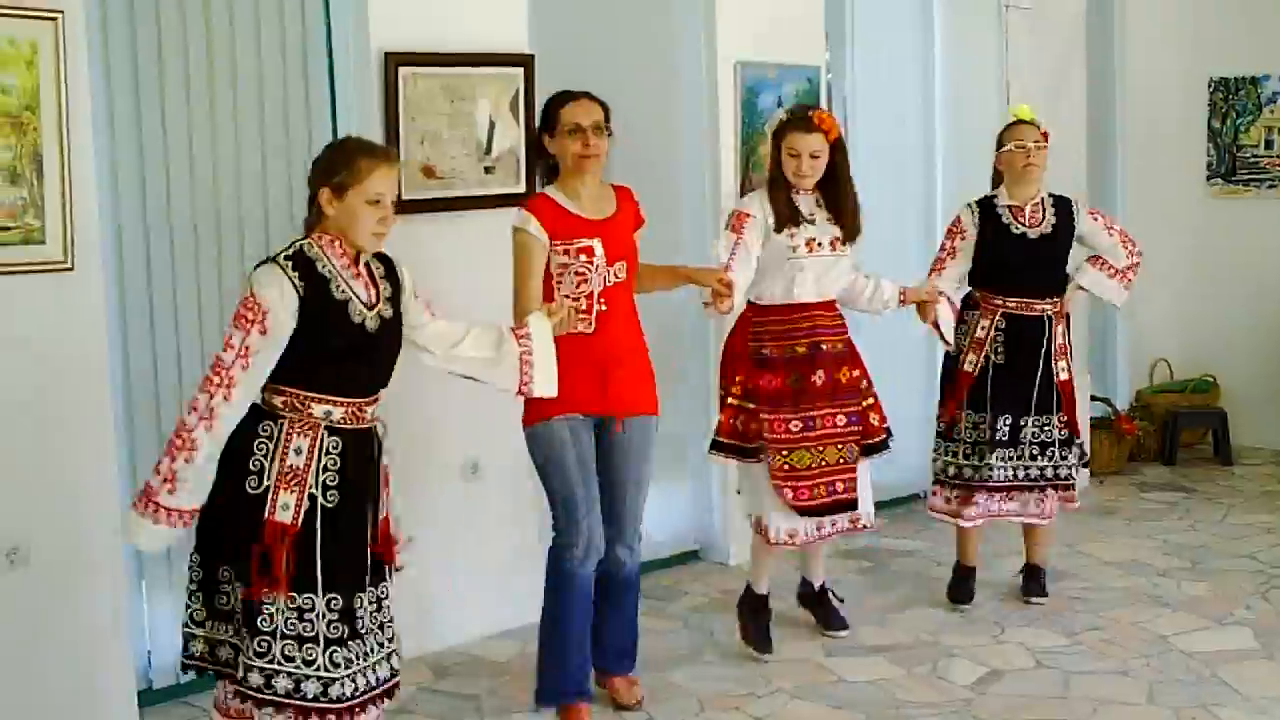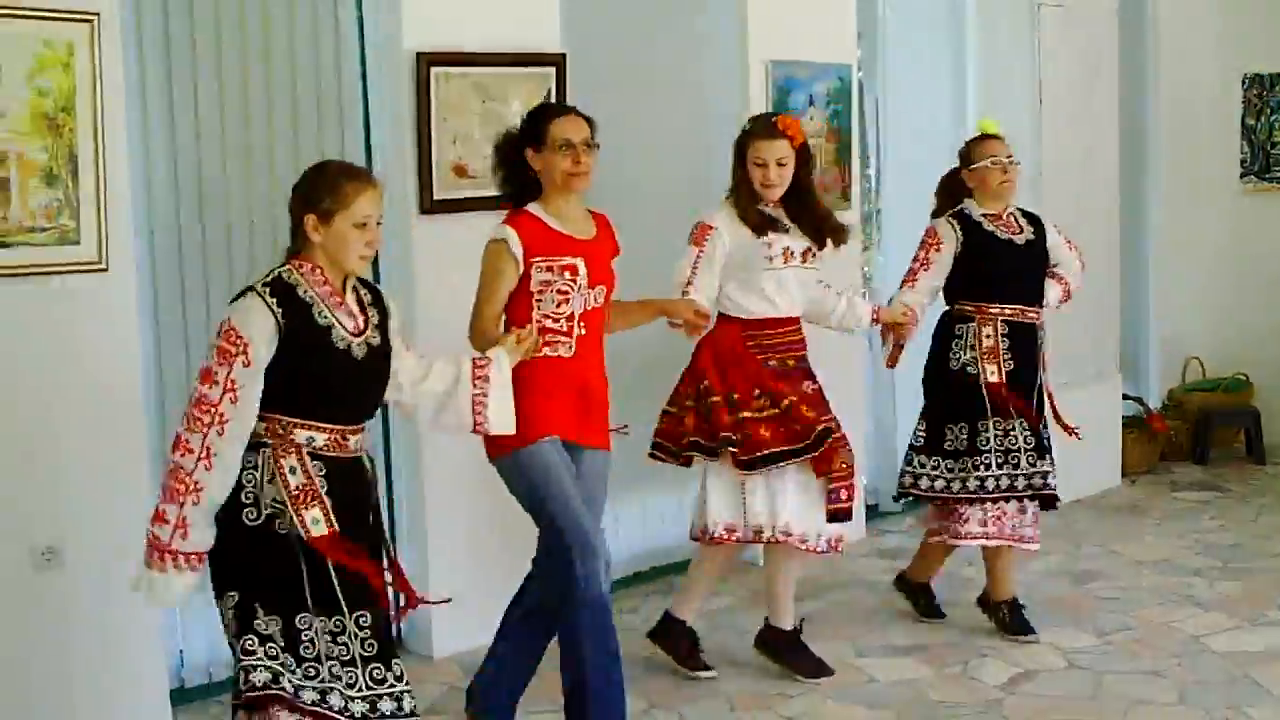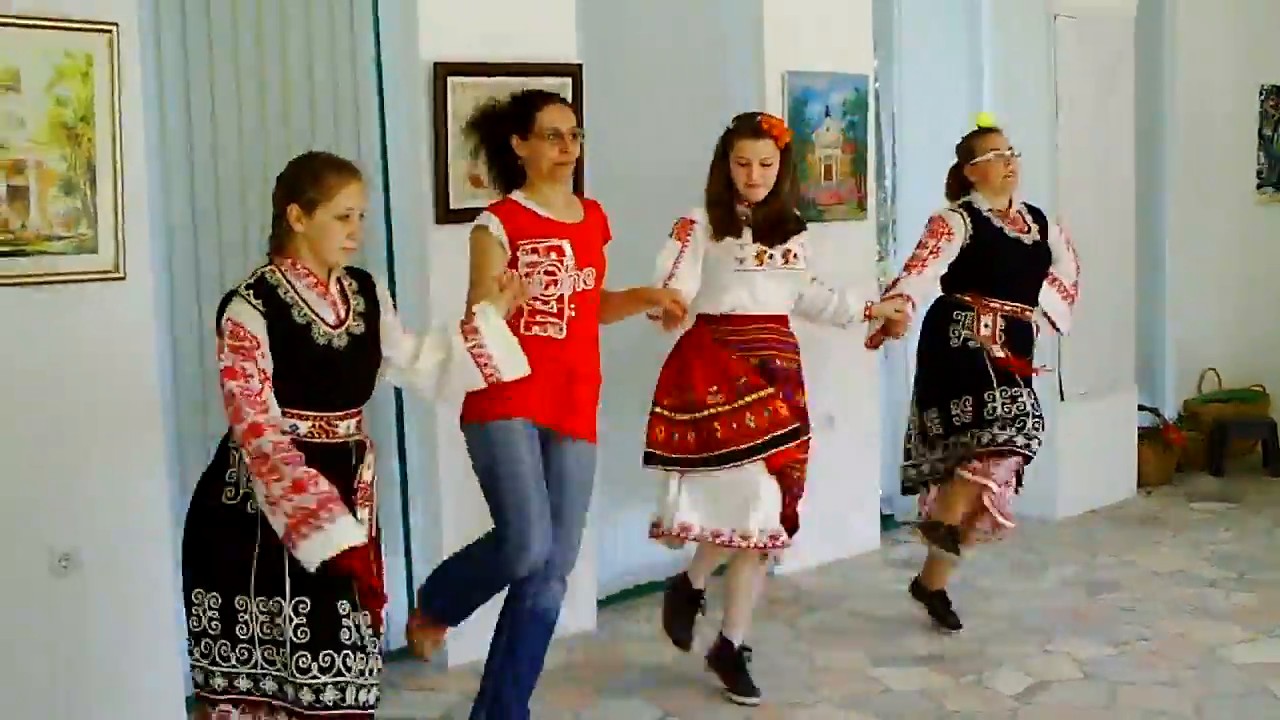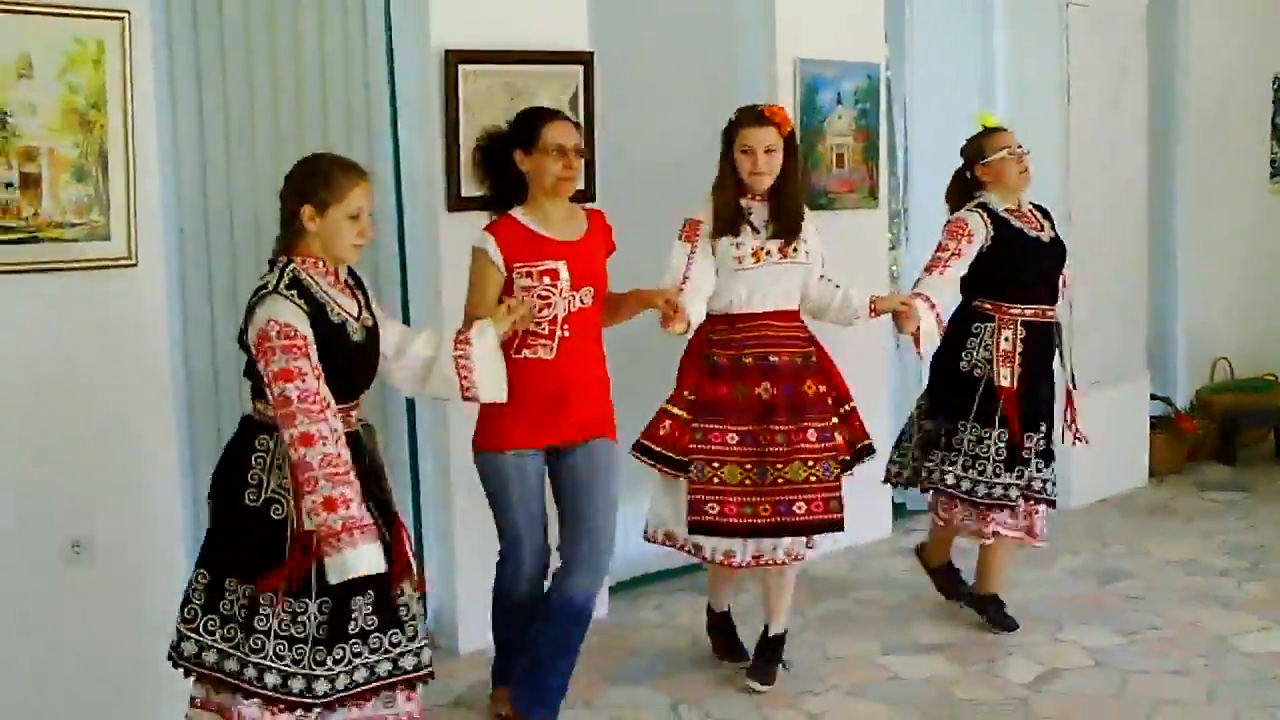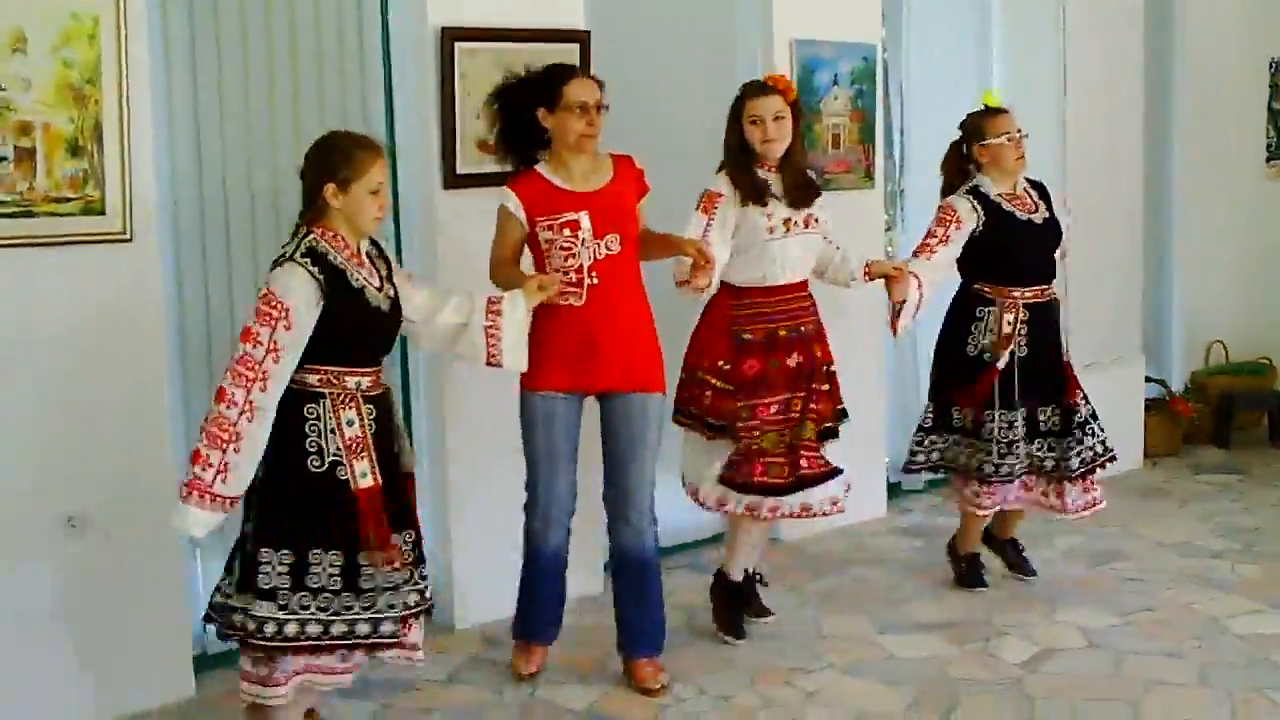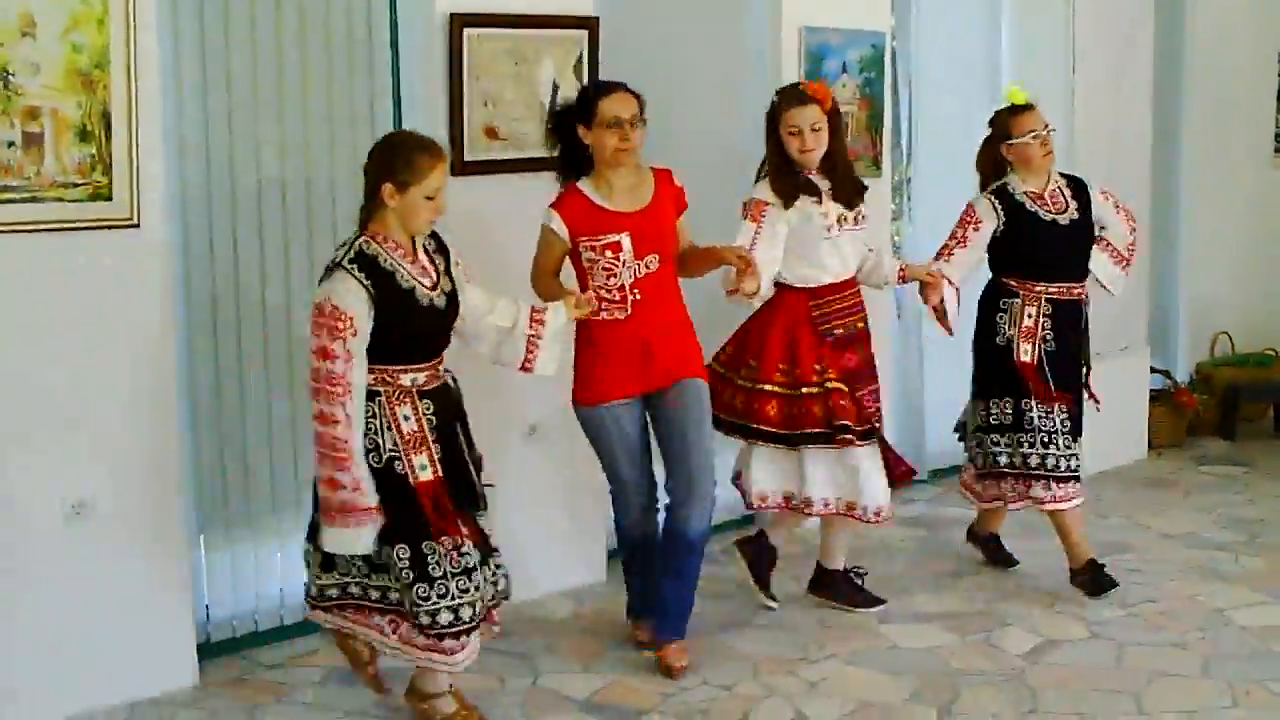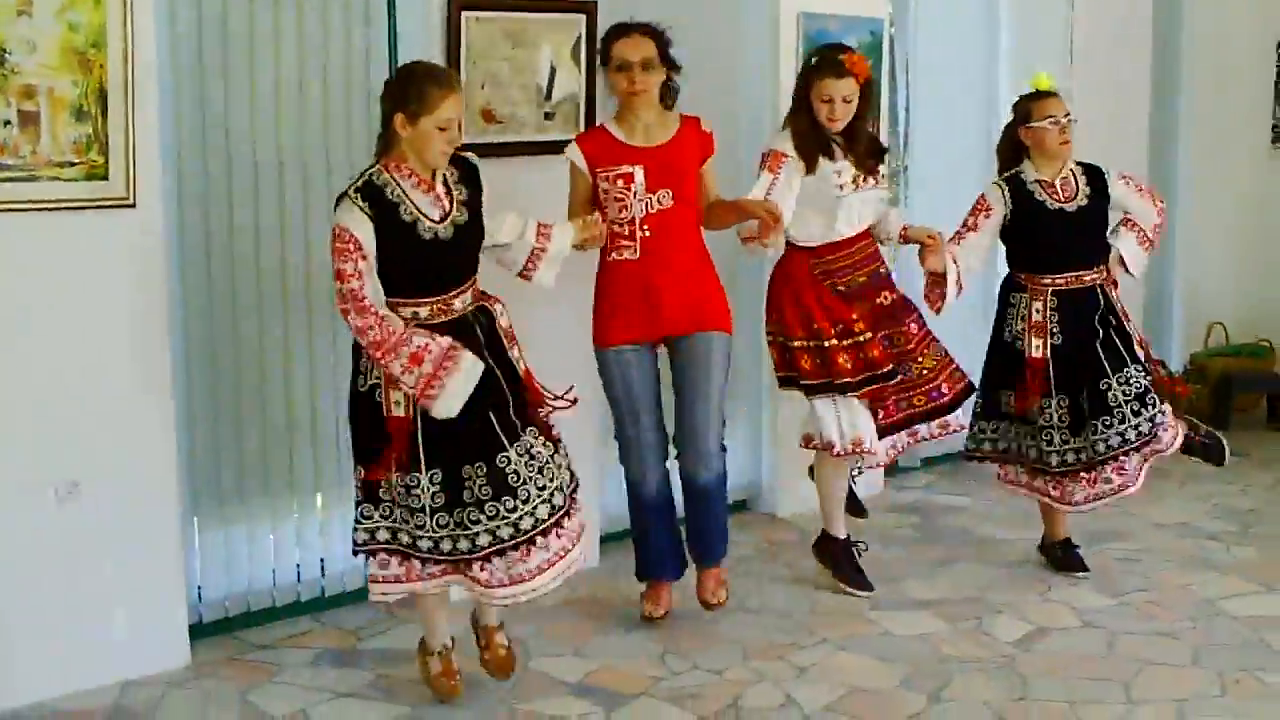
dt=0.3s
person 1, frame 1
left shoulder: (626, 205)
right shoulder: (537, 217)
right elbow: (527, 311)
left wrist: (694, 275)
left hip: (629, 385)
right hip: (560, 392)
left knee: (624, 533)
right knee: (579, 533)
left ankle: (613, 661)
person 1, frame 2
left shoulder: (601, 231)
right shoulder: (515, 235)
right elbow: (481, 327)
left wrist: (666, 307)
left hip: (586, 417)
right hip: (527, 420)
left knee: (562, 569)
right knee: (585, 553)
person 1, frame 3
left shoulder: (593, 218)
right shoulder: (500, 223)
left wrist: (647, 296)
left hip: (575, 406)
right hip: (505, 399)
left knee: (552, 569)
right knee: (524, 543)
right ankle: (435, 604)
person 1, frame 4
left shoulder: (597, 227)
right shoulder: (500, 239)
right elbow: (475, 328)
left wrist: (646, 298)
right wrist: (504, 326)
left hip: (587, 414)
right hip: (512, 419)
left knee: (593, 554)
right knee: (524, 559)
person 1, frame 5
left shoulder: (627, 174)
right shoulder: (525, 193)
right elbow: (502, 268)
left wrist: (677, 243)
right wrist: (533, 289)
left hip: (633, 359)
right hip: (554, 364)
left knee: (633, 506)
right knee: (549, 504)
left ankle: (641, 645)
right ankle: (535, 631)
person 1, frame 6
left shoulder: (667, 188)
right shoulder: (567, 210)
right elbow: (542, 281)
left wrist: (720, 256)
right wrist: (575, 301)
left hip: (676, 358)
right hip: (605, 371)
left knee: (695, 486)
right knee: (633, 497)
left ankle: (672, 627)
right ankle: (644, 606)
person 1, frame 7
left shoulder: (695, 135)
right shoulder: (590, 149)
right elbow: (576, 228)
left wrist: (748, 208)
left hip: (696, 304)
right hip: (622, 314)
left knee: (699, 443)
right knee: (642, 450)
left ankle: (709, 556)
right ankle: (659, 572)
person 2, frame 1
left shoulder: (386, 278)
right shoulder: (282, 280)
left elbow: (451, 343)
right elbow: (224, 389)
left wrist: (537, 328)
right wrist: (170, 493)
left hip: (355, 468)
right hip: (288, 471)
left knee: (345, 626)
right knee: (282, 631)
person 2, frame 2
left shoulder: (370, 305)
right shoulder: (262, 309)
left elbow: (414, 383)
right elbow: (210, 428)
left wrist: (497, 360)
right wrist: (177, 539)
left hip: (344, 491)
right hip: (277, 499)
person 2, frame 3
left shoulder: (365, 294)
right shoulder: (250, 307)
left elbow: (415, 364)
right elbow: (258, 427)
left wrist: (487, 316)
right wrist: (311, 514)
left hip: (345, 483)
right hip: (270, 492)
left knee: (330, 639)
right knee: (262, 651)
person 2, frame 4
left shoulder: (349, 287)
right shoulder: (282, 307)
left elbow: (404, 356)
right elbow: (306, 426)
left wrist: (489, 331)
right wrist: (341, 527)
left hip: (348, 464)
right hip: (279, 479)
left knee: (366, 616)
right knee: (267, 634)
person 2, frame 5
left shoulder: (374, 259)
right shoulder: (299, 274)
left elbow: (435, 316)
right elbow: (252, 379)
left wrist: (519, 301)
right wrist: (211, 481)
left hip: (368, 435)
right hip: (319, 439)
left knee: (362, 578)
right knee: (321, 587)
person 2, frame 6
left shoulder: (434, 250)
right shoulder: (350, 279)
left elbow: (479, 322)
right elbow: (334, 390)
left wrist: (561, 314)
right wrist: (347, 488)
left hip: (437, 417)
right hip: (387, 432)
left knee: (430, 560)
right knee: (436, 559)
left ankle: (358, 624)
person 2, frame 7
left shoulder: (464, 176)
right shoulder: (360, 208)
left elbow: (498, 233)
right elbow: (363, 311)
left wrist: (569, 233)
right wrist: (436, 363)
left hip: (477, 352)
right hip: (404, 370)
left knee: (503, 481)
right knee: (424, 503)
left ankle: (490, 620)
right ankle: (436, 643)
person 3, frame 1
left shoulder: (835, 210)
right shoulder: (755, 208)
right elbow: (733, 275)
left wrist: (904, 294)
right wrist: (724, 297)
left hip: (827, 344)
right hip: (770, 344)
left knee: (830, 467)
right knee: (784, 475)
left ankle: (814, 586)
right ankle: (757, 595)
person 3, frame 2
left shoulder: (800, 223)
right shoulder: (722, 222)
left elbow: (812, 298)
right elbow: (693, 290)
left wrist: (875, 313)
left hip: (784, 359)
right hip: (737, 360)
left knee: (742, 507)
right knee: (779, 497)
left ankle: (676, 622)
right ankle: (781, 630)
person 3, frame 3
left shoulder: (789, 225)
right shoulder: (700, 222)
left elbow: (806, 294)
right elbow: (673, 285)
left wrist: (870, 308)
right wrist: (670, 309)
left hip: (778, 359)
right hip: (716, 357)
left knee: (761, 506)
right knee: (746, 489)
left ankle: (728, 647)
right ankle: (691, 582)
person 3, frame 4
left shoulder: (797, 219)
right shoulder: (707, 220)
right elbow: (689, 289)
left wrist: (874, 304)
right wrist: (678, 315)
left hip: (791, 360)
right hip: (726, 359)
left knee: (796, 502)
right knee: (723, 498)
left ankle: (773, 637)
right ankle: (721, 612)
person 3, frame 5
left shoulder: (804, 184)
right shoulder: (725, 188)
right elbow: (705, 253)
left wrist: (870, 268)
right wrist: (697, 274)
left hip: (797, 324)
right hip: (744, 327)
left knee: (787, 458)
right knee: (757, 460)
left ankle: (735, 575)
right ankle: (731, 581)
person 3, frame 6
left shoulder: (841, 184)
right shoulder: (772, 194)
right elbow: (758, 266)
left wrist: (905, 271)
right wrist: (749, 283)
left hip: (843, 322)
right hip: (797, 327)
left knee: (827, 454)
right knee: (842, 451)
left ankle: (765, 542)
right ankle: (831, 573)
person 3, frame 7
left shoulder: (860, 144)
right shoulder: (788, 150)
right elbow: (767, 209)
left wrist: (908, 231)
right wrist: (759, 229)
left hip: (865, 273)
right hip: (814, 281)
left knee: (901, 383)
right knee: (846, 403)
left ankle: (835, 477)
right ankle: (834, 539)
person 4, frame 1
left shoulder: (1070, 213)
right shoulder: (975, 215)
left elbow: (1126, 252)
right elbow: (944, 276)
left wrist: (1079, 284)
right wrist: (932, 306)
left hip: (1043, 343)
right hip: (985, 341)
left knee: (1039, 449)
right knee: (980, 447)
left ankle: (1035, 564)
right ankle: (966, 563)
person 4, frame 2
left shoulder: (1036, 228)
right shoulder: (951, 229)
left elbow: (1071, 268)
right elbow: (917, 286)
left wrist: (1035, 305)
left hip: (1020, 356)
right hip: (970, 355)
left knee: (995, 470)
right knee: (989, 465)
left ankle: (918, 574)
right ankle: (1000, 593)
person 4, frame 3
left shoulder: (1038, 220)
right shoulder: (955, 220)
left elbow: (1067, 268)
right elbow: (920, 271)
left wrist: (1036, 309)
right wrist: (897, 311)
left hip: (1011, 345)
right hip: (964, 338)
left knee: (982, 455)
right knee: (1003, 425)
left ankle: (932, 581)
right ankle: (943, 518)
person 4, frame 4
left shoulder: (1042, 217)
right shoulder: (972, 222)
right elbow: (941, 274)
left wrist: (1043, 309)
right wrist: (917, 314)
left hip: (1034, 351)
right hip: (985, 351)
left knee: (1020, 469)
right knee: (978, 464)
left ankle: (987, 586)
right ankle: (937, 552)
person 4, frame 5
left shoulder: (1040, 194)
right shoulder: (966, 205)
left elbow: (1054, 243)
right elbow: (931, 257)
left wrist: (1040, 284)
right wrist: (904, 285)
left hip: (1039, 330)
right hip: (989, 333)
left knee: (1054, 436)
right knee: (992, 444)
left ankle: (1001, 532)
right ankle: (965, 546)
person 4, frame 6
left shoulder: (1081, 192)
right shoulder: (991, 205)
left elbow: (1125, 229)
right elbow: (953, 262)
left wrist: (1093, 270)
right wrist: (936, 293)
left hip: (1067, 325)
right hip: (1017, 329)
left knee: (1025, 439)
right knee: (1040, 433)
left ankle: (985, 527)
right ankle: (1082, 558)
person 4, frame 7
left shoulder: (1099, 180)
right shoulder: (1004, 193)
left elbow: (1150, 209)
right elbow: (964, 246)
left wrist: (1119, 253)
right wrist: (937, 260)
left hip: (1096, 311)
right hip: (1036, 320)
left knee: (1129, 404)
right knee: (1047, 428)
left ankle: (1183, 432)
right ankle: (1056, 538)
